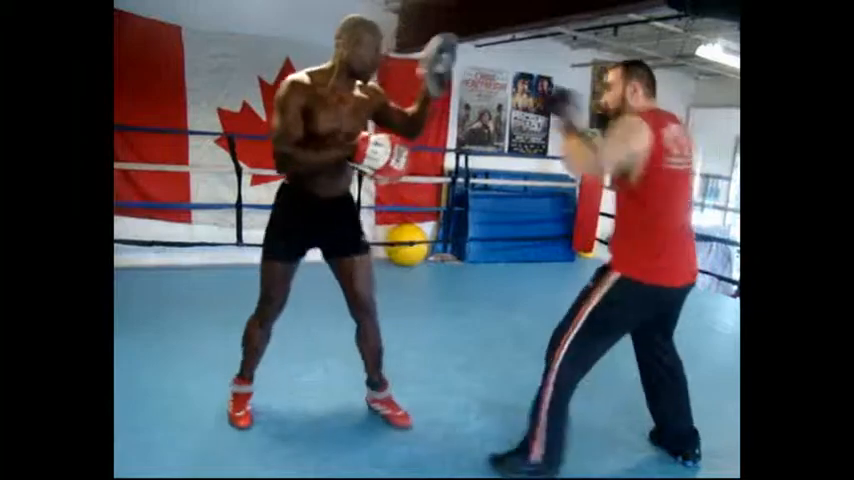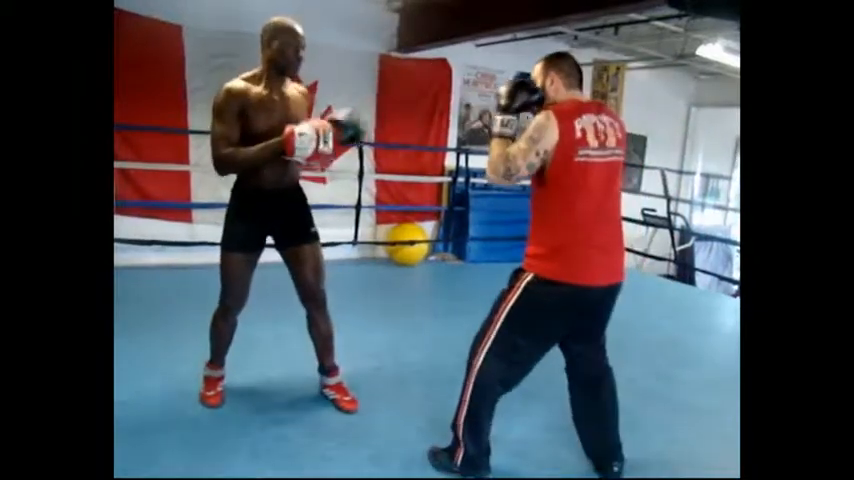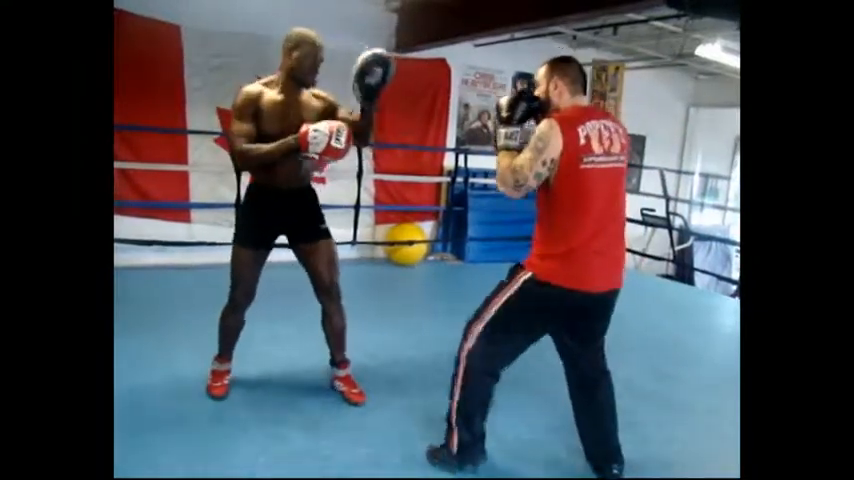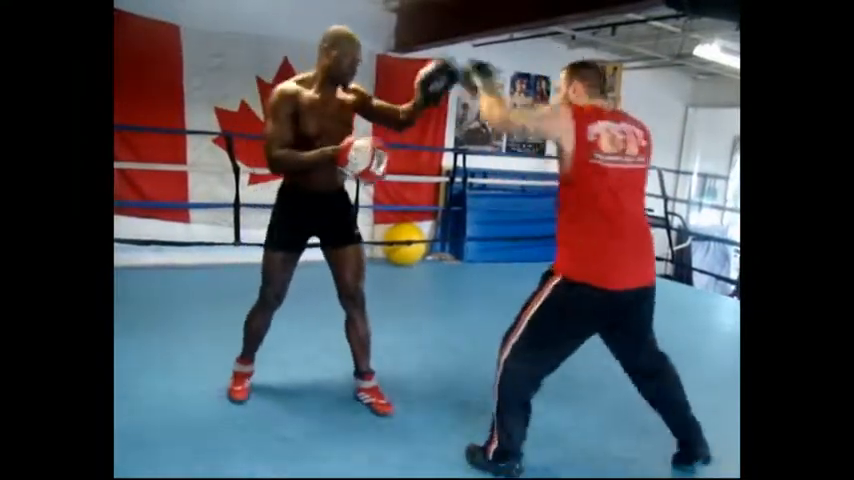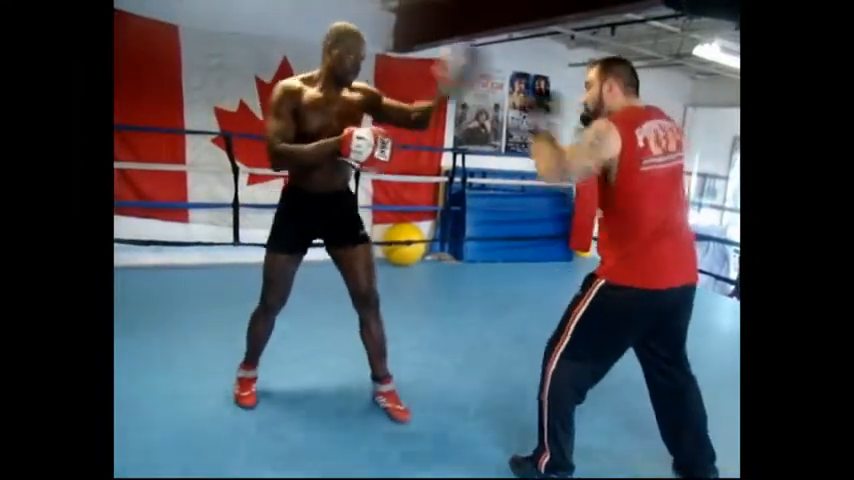
dt=1s
person 1, frame 1
left shoulder: (636, 125)
right shoulder: (675, 130)
left elbow: (586, 164)
left wrist: (564, 122)
right wrist: (616, 145)
left hip: (637, 271)
right hip: (679, 271)
left knee: (567, 351)
right knee: (658, 349)
right ankle: (682, 441)
person 1, frame 2
left shoulder: (552, 121)
right shoulder: (612, 123)
left elbow: (501, 173)
left wrist: (506, 116)
left hip: (555, 272)
right hip: (606, 273)
left knee: (491, 357)
right knee: (590, 363)
person 1, frame 3
left shoulder: (555, 129)
right shoulder: (615, 129)
left elbow: (512, 184)
left wrist: (509, 129)
left hip: (555, 275)
right hip: (606, 277)
left knee: (480, 344)
right knee: (589, 365)
person 1, frame 4
left shoulder: (567, 120)
right shoulder: (638, 131)
left elbow: (499, 117)
left wrist: (480, 82)
left hip: (583, 277)
right hip: (638, 276)
left knee: (519, 356)
right knee: (648, 361)
person 1, frame 5
left shoulder: (611, 129)
right shoulder: (667, 127)
left elbow: (556, 171)
left wrist: (535, 132)
left hip: (630, 281)
right hip: (681, 276)
left knee: (562, 361)
right knee: (670, 368)
person 2, frame 1
left shoulder: (368, 95)
right shoulder: (298, 88)
left elbow: (409, 127)
right elbow: (284, 159)
left wrist: (429, 91)
right wrist: (348, 151)
left hip: (339, 209)
right hip: (294, 207)
left knee: (365, 309)
right knee: (268, 311)
left ankle: (377, 392)
right ankle: (242, 388)
person 2, frame 2
left shoulder: (300, 93)
right shoulder: (236, 94)
right elbow: (222, 161)
left wrist: (329, 139)
right wrist: (279, 144)
left hip: (291, 201)
right hip: (249, 204)
left knee: (315, 296)
right knee: (232, 302)
left ankle: (330, 377)
right ankle: (214, 372)
person 2, frame 3
left shoulder: (320, 102)
right shoulder: (253, 96)
left elbow: (361, 138)
right elbow: (240, 155)
left wrist: (369, 101)
right wrist: (295, 142)
left hip: (303, 202)
right hip: (261, 202)
left knee: (330, 291)
right knee: (240, 297)
left ankle: (341, 370)
right ankle: (222, 365)
person 2, frame 4
left shoulder: (354, 97)
right shoulder: (287, 95)
left elbow: (399, 118)
right elbow: (276, 159)
left wrist: (427, 97)
right wrist: (333, 153)
left hip: (336, 203)
right hip: (295, 203)
left knee: (354, 297)
right knee: (269, 298)
left ankle: (365, 381)
right ankle: (244, 367)
person 2, frame 5
left shoulder: (361, 95)
right shoulder: (290, 92)
left elbow: (411, 119)
right elbow: (277, 155)
left wrist: (441, 98)
right wrist: (337, 144)
left hip: (340, 204)
right hip: (297, 205)
left knee: (367, 299)
right knee: (271, 302)
left ankle: (383, 385)
right ankle: (247, 373)
